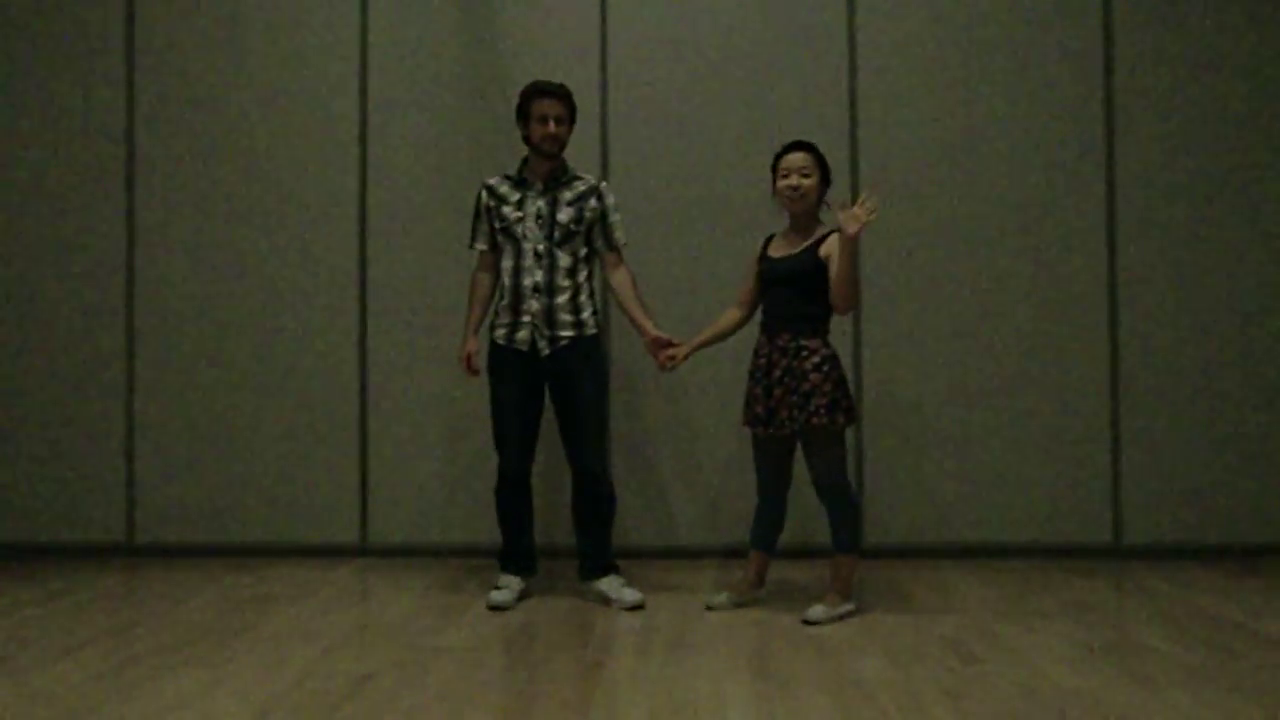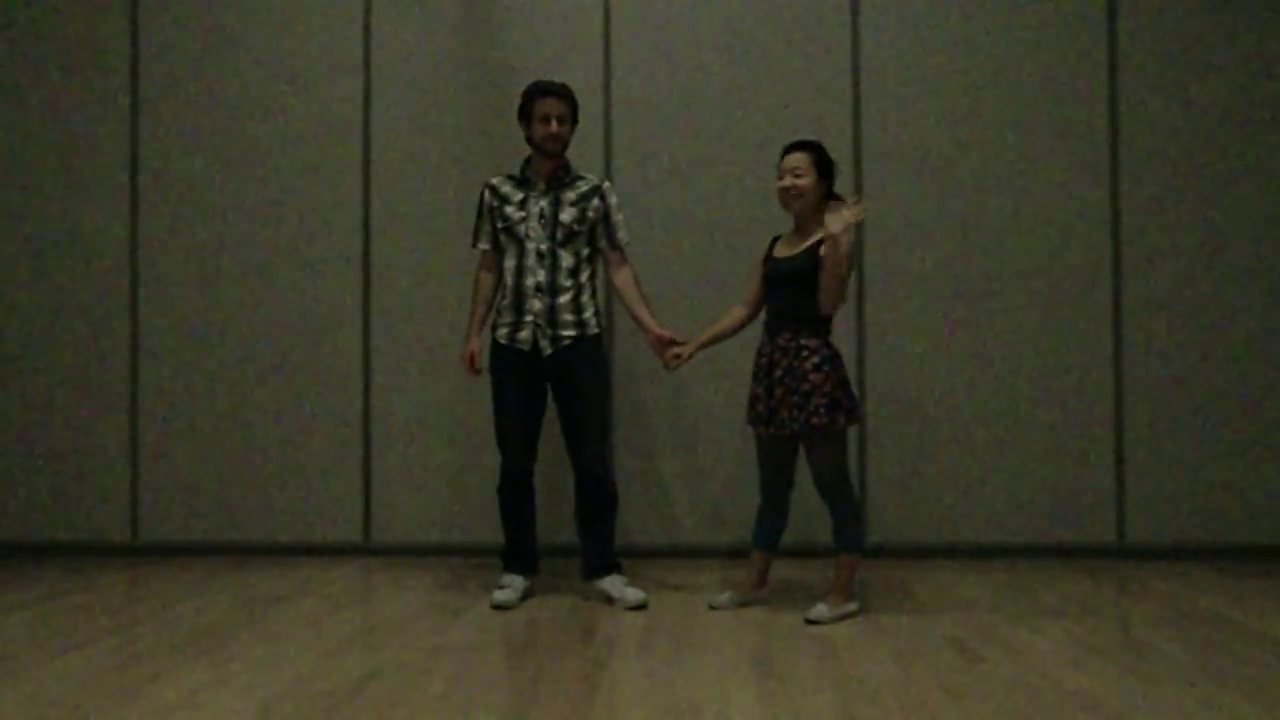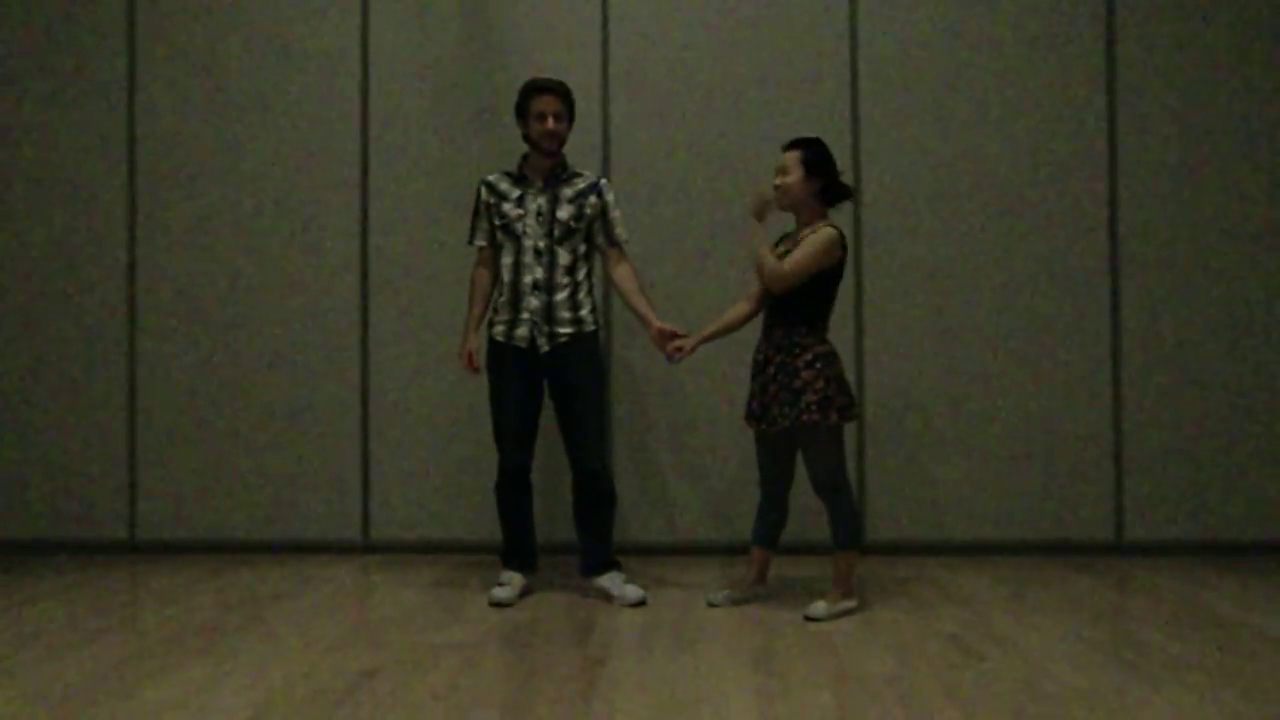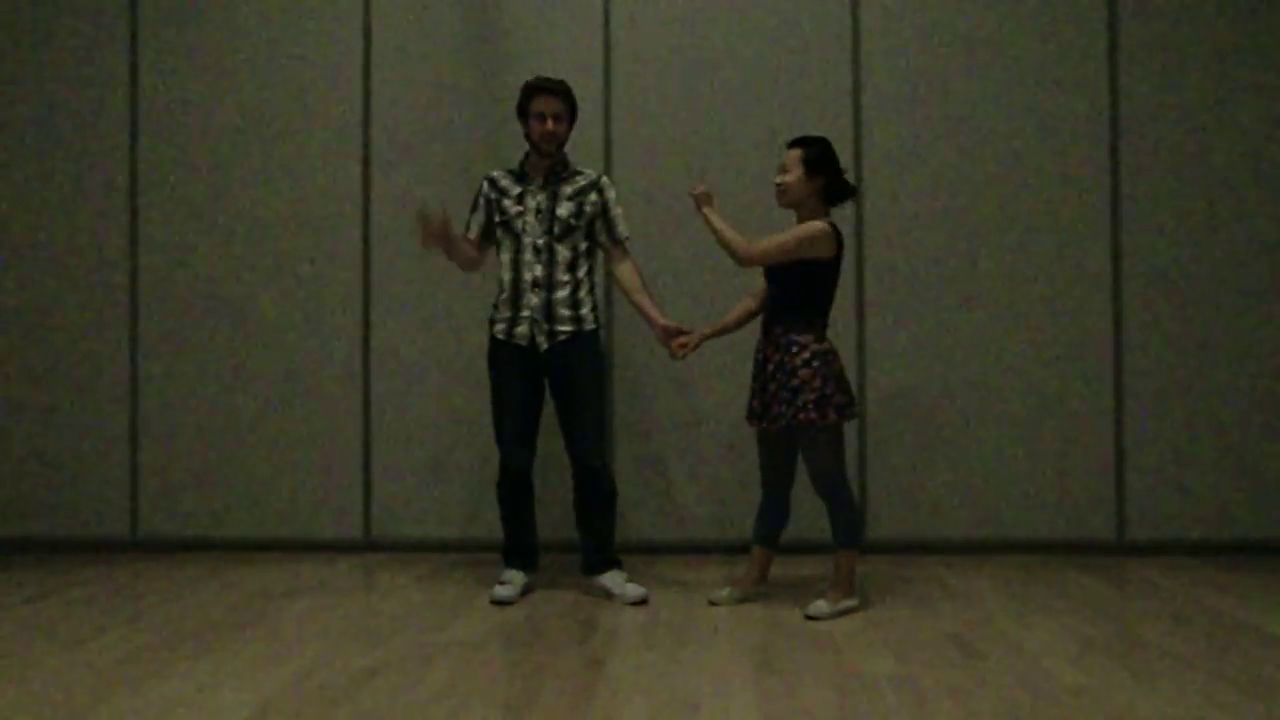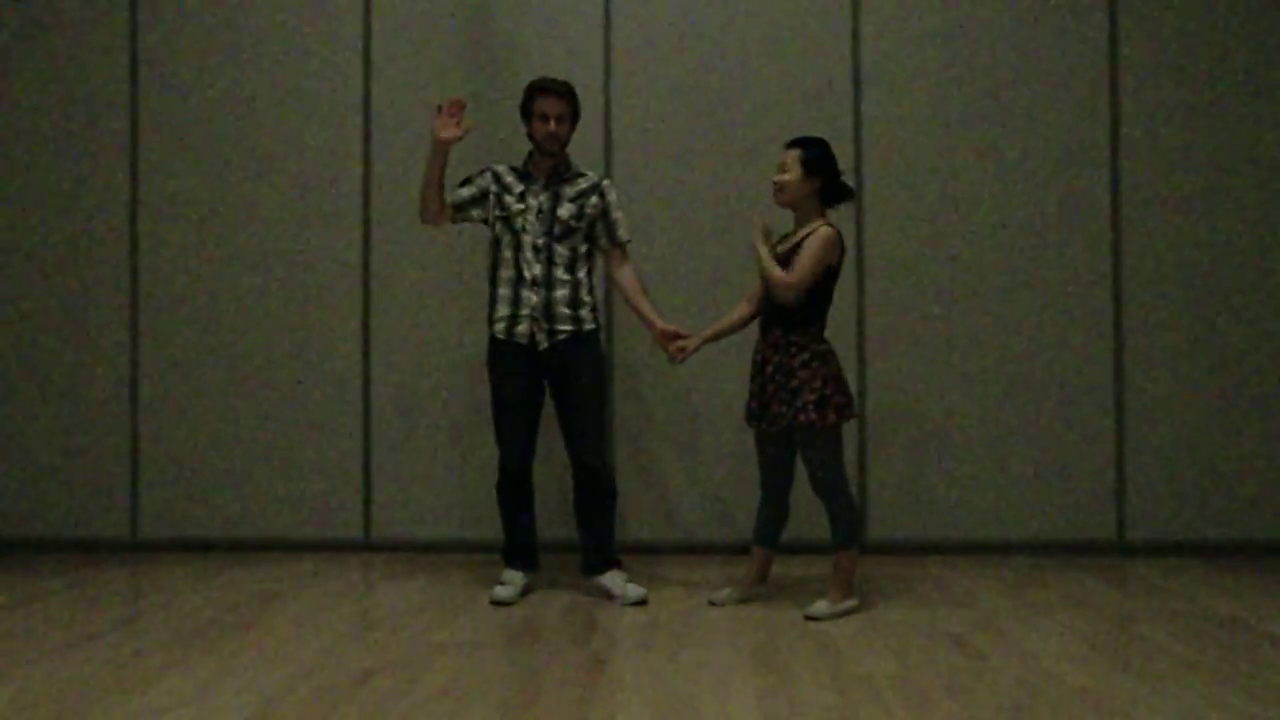
dt=0.2s
person 1, frame 1
left shoulder: (593, 193)
right shoulder: (494, 192)
left elbow: (614, 266)
right elbow: (486, 268)
left wrist: (647, 328)
right wrist: (470, 333)
left hip: (577, 343)
right hip: (512, 345)
left knee: (590, 463)
right knee: (513, 464)
left ankle: (600, 570)
right ankle: (515, 570)
person 1, frame 2
left shoulder: (595, 193)
right shoulder: (497, 192)
left elbow: (617, 265)
right elbow: (488, 268)
left wrist: (651, 326)
right wrist: (473, 333)
left hip: (579, 343)
right hip: (514, 344)
left knee: (592, 462)
right knee: (515, 463)
left ankle: (603, 569)
right ankle: (518, 569)
person 1, frame 3
left shoulder: (592, 190)
right shoulder: (494, 189)
left elbow: (616, 260)
right elbow: (485, 265)
left wrist: (652, 320)
right wrist: (471, 330)
left hip: (575, 340)
right hip: (511, 341)
left knee: (590, 459)
right knee: (513, 460)
left ankle: (601, 567)
right ankle: (516, 566)
person 1, frame 4
left shoulder: (593, 187)
right shoulder: (496, 186)
left elbow: (618, 258)
right elbow: (473, 256)
left wrist: (655, 317)
right wrist: (445, 241)
left hip: (575, 338)
right hip: (511, 338)
left knee: (590, 456)
right knee: (514, 459)
left ankle: (603, 565)
right ankle: (518, 565)
person 1, frame 5
left shoulder: (594, 189)
right shoulder: (496, 182)
left elbow: (618, 261)
right elbow: (433, 216)
left wrist: (654, 321)
right wrist: (440, 150)
left hip: (575, 338)
right hip: (511, 339)
left knee: (590, 457)
right knee: (514, 459)
left ankle: (603, 566)
right ankle: (518, 565)
person 2, frame 1
left shoulder: (830, 242)
right shoulder: (767, 246)
left elbow: (843, 303)
right elbow: (741, 309)
left wrist: (849, 240)
right wrist: (689, 347)
left hip: (813, 367)
right hip: (768, 366)
left knee: (830, 483)
right knee: (769, 485)
left ankle: (842, 592)
right ankle: (752, 581)
person 2, frame 2
left shoulder: (829, 244)
right shoulder: (775, 246)
left elbow: (829, 304)
right elbow: (747, 308)
left wrist: (836, 240)
right wrist: (694, 346)
left hip: (814, 366)
right hip: (771, 366)
left knee: (832, 482)
right knee: (773, 484)
left ankle: (845, 591)
right ankle: (755, 581)
person 2, frame 3
left shoulder: (826, 239)
right shoulder: (787, 240)
left elbow: (774, 281)
right elbow: (752, 302)
left wrist: (756, 226)
right wrist: (697, 339)
left hip: (811, 365)
right hip: (772, 364)
left knee: (829, 480)
right knee: (772, 482)
left ankle: (843, 589)
right ankle: (754, 577)
person 2, frame 4
left shoulder: (819, 233)
right shoulder: (795, 239)
left elbow: (745, 254)
right elbow: (759, 299)
left wrist: (707, 211)
right wrist: (702, 335)
left hip: (809, 365)
right hip: (775, 363)
left knee: (828, 479)
right knee: (774, 481)
left ankle: (844, 587)
right ankle: (755, 576)
person 2, frame 5
left shoulder: (823, 237)
right shoulder: (788, 240)
left elbow: (787, 290)
right elbow: (754, 303)
left wrist: (761, 246)
right wrist: (699, 339)
left hip: (807, 366)
right hip: (772, 364)
left knee: (828, 480)
right knee: (773, 481)
left ankle: (844, 588)
right ankle: (755, 577)
